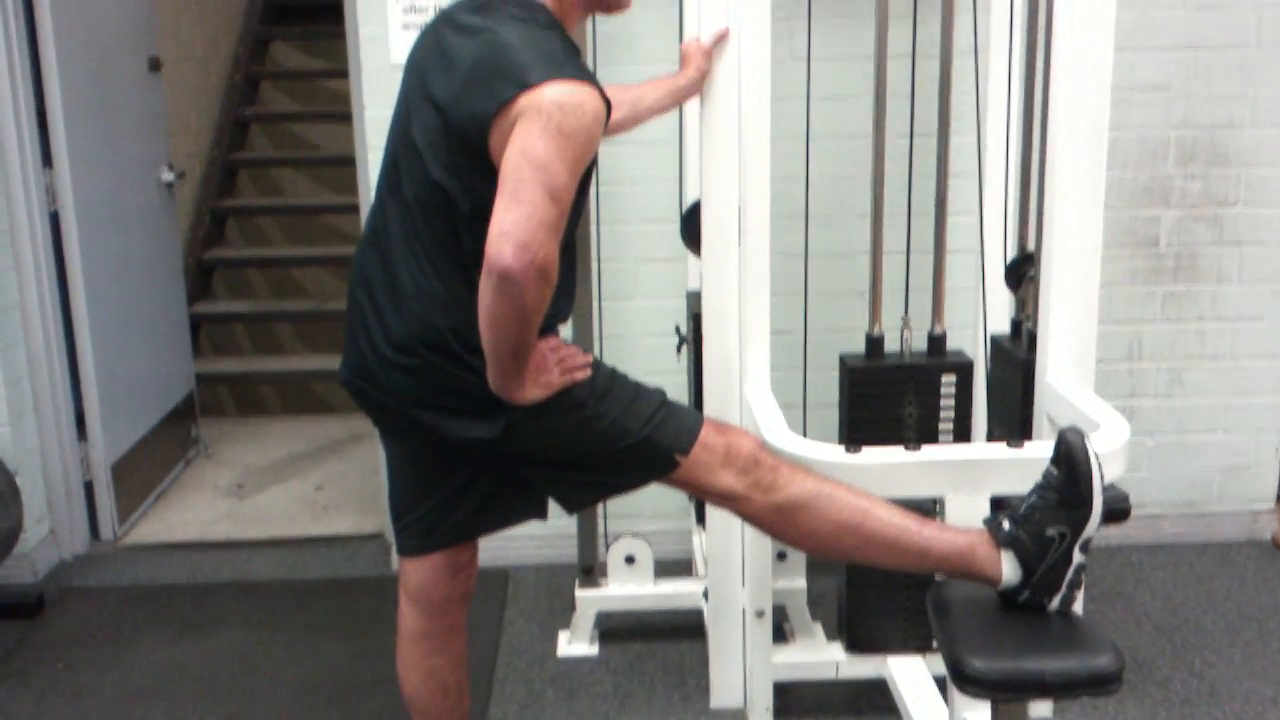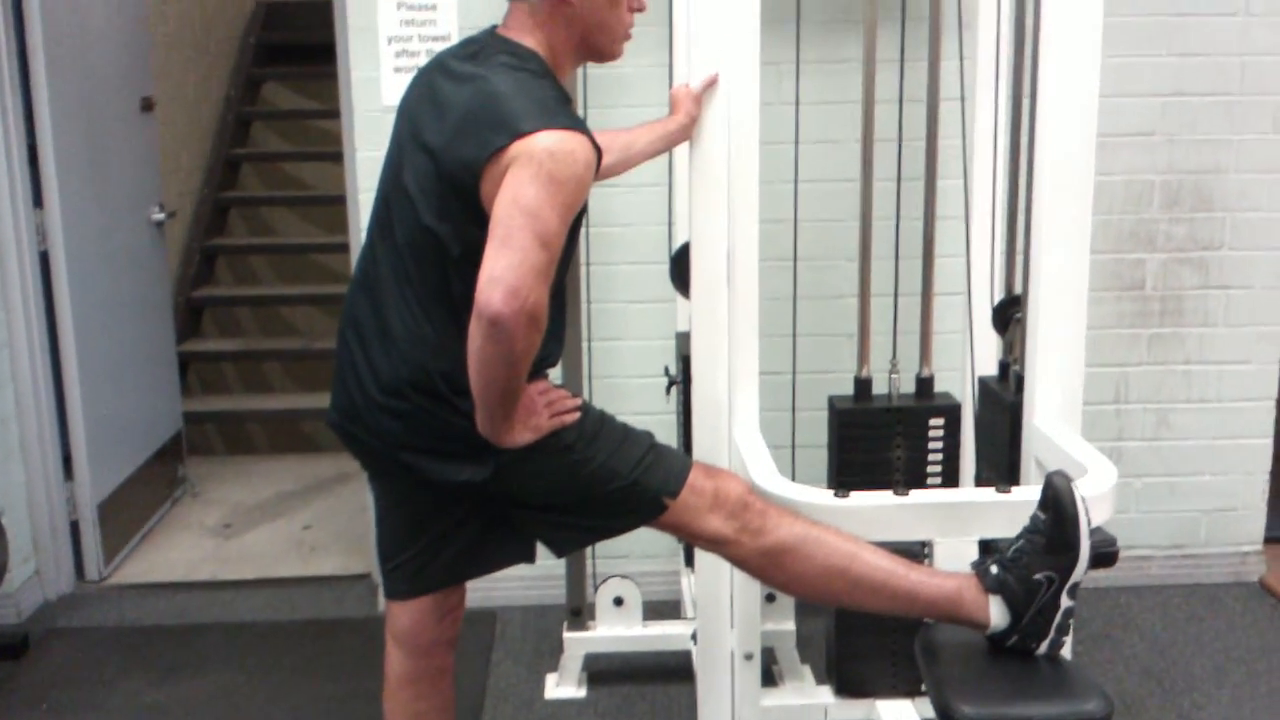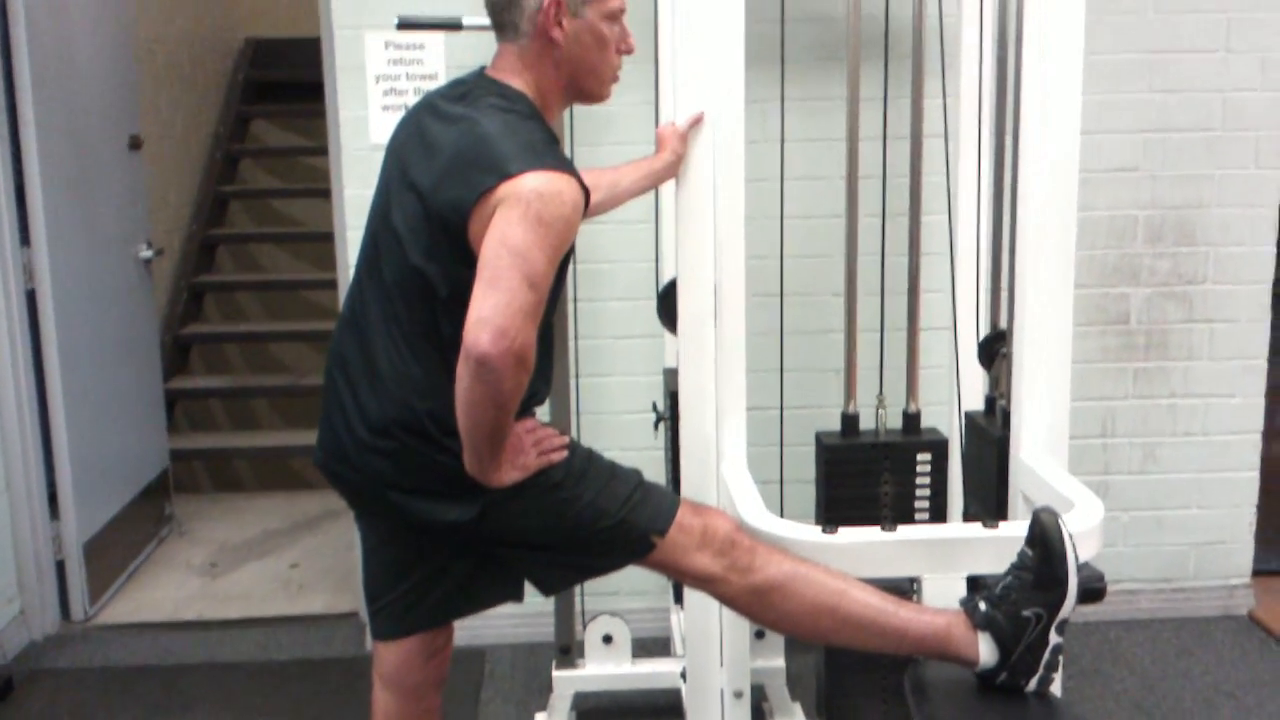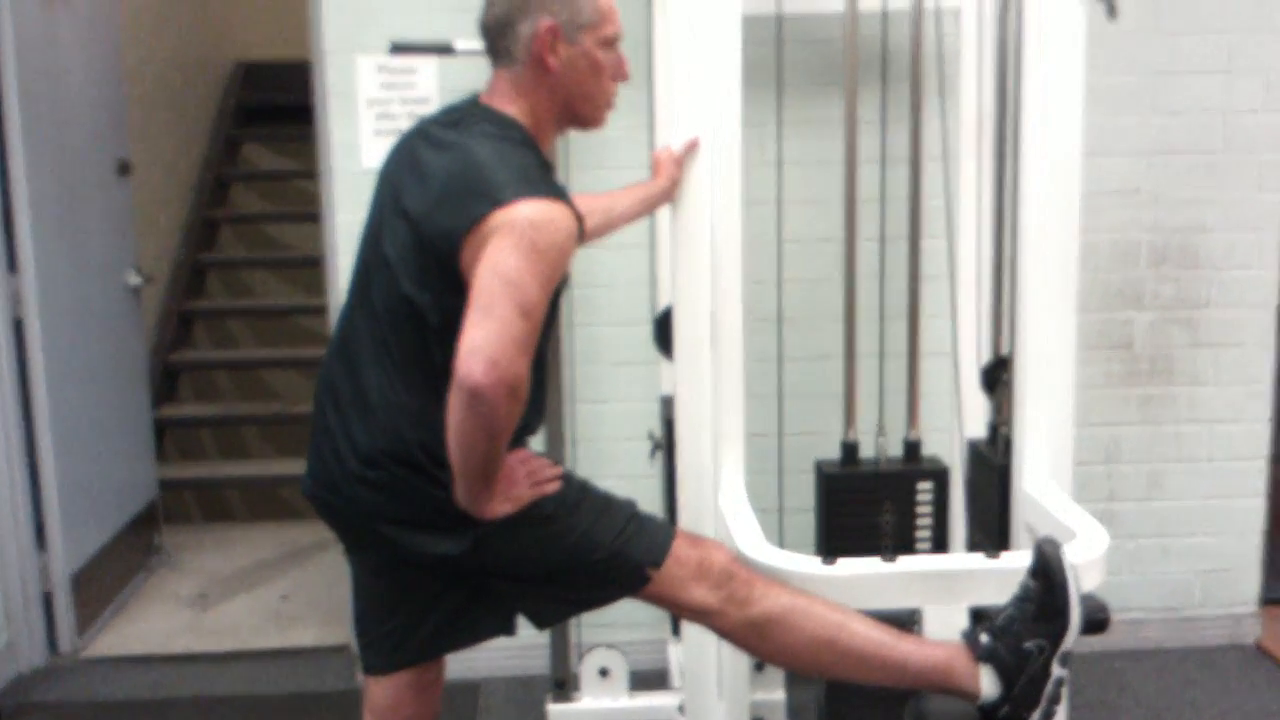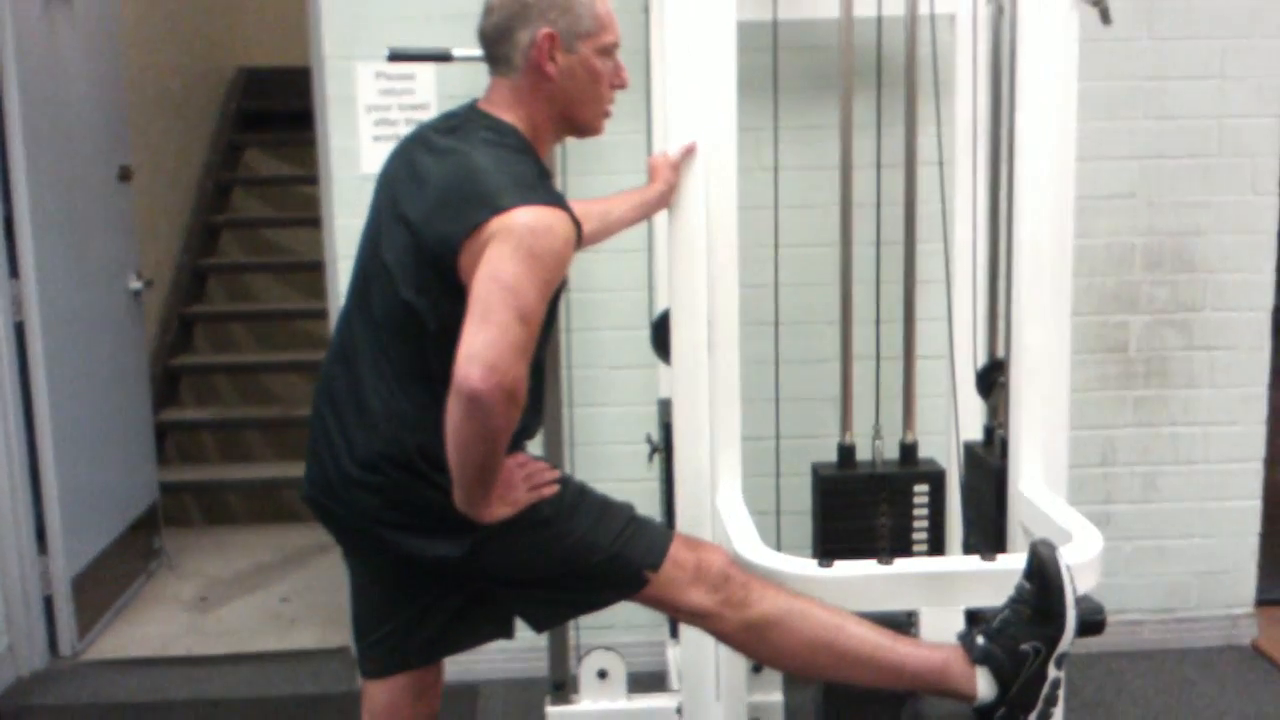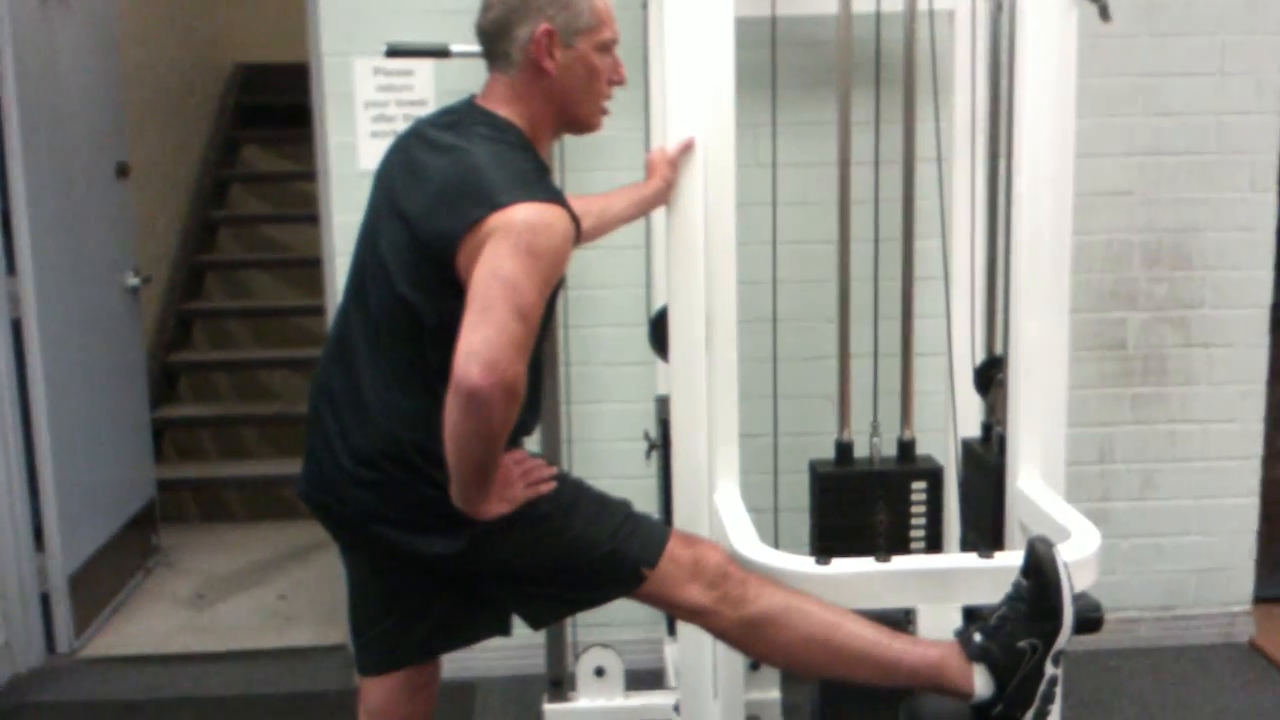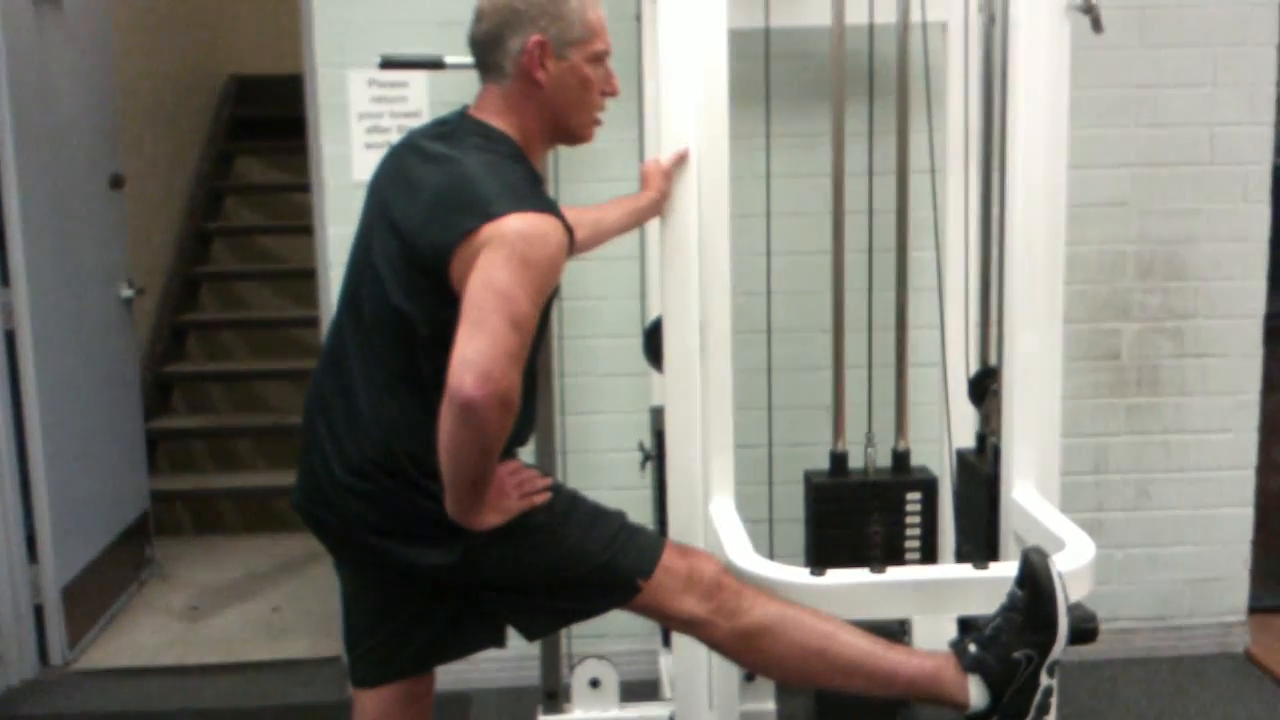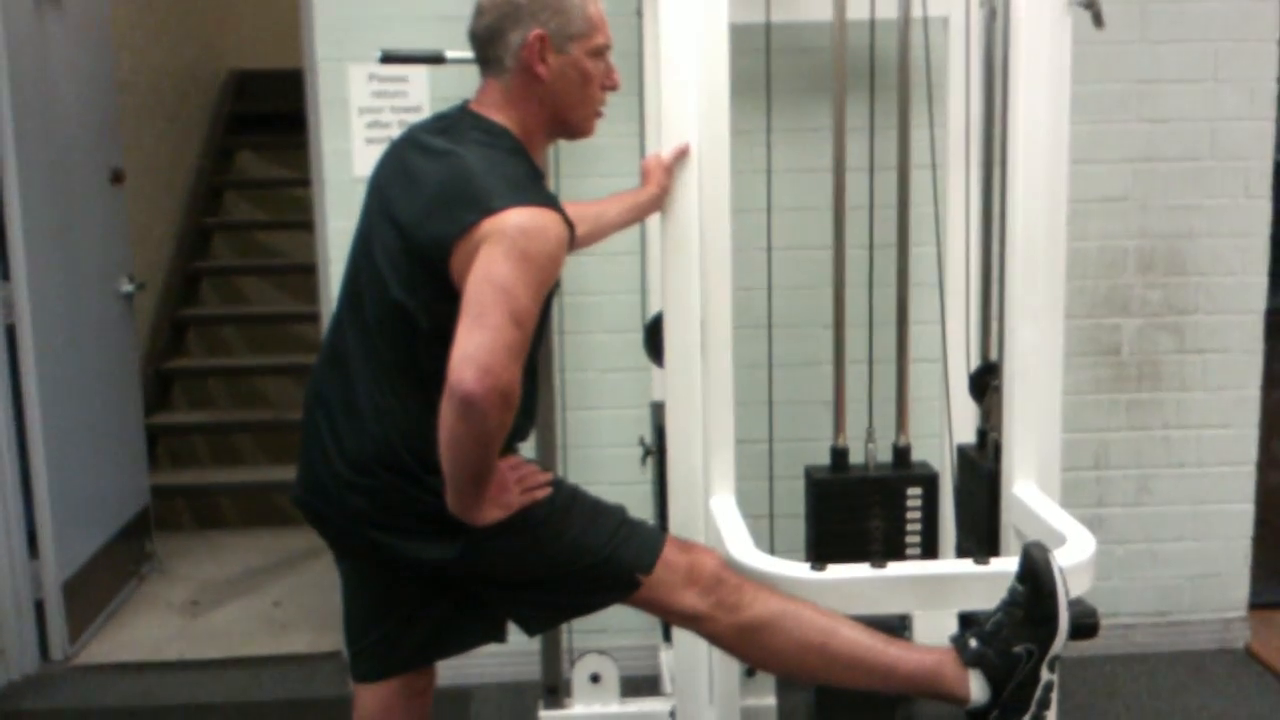
dt=0.3s
person 1, frame 1
right shoulder: (552, 90)
right elbow: (518, 260)
left wrist: (680, 87)
right wrist: (511, 376)
left hip: (397, 362)
right hip: (474, 366)
left knee: (433, 587)
right knee: (736, 467)
right ankle: (1006, 559)
person 1, frame 2
left shoulder: (458, 68)
right shoulder: (545, 141)
right elbow: (508, 306)
left wrist: (671, 130)
right wrist: (498, 421)
left hip: (388, 406)
right hip: (465, 416)
left knee: (419, 634)
right knee: (724, 509)
right ankle: (992, 604)
person 1, frame 3
left shoulder: (446, 110)
right shoulder: (532, 179)
right elbow: (495, 348)
left wrist: (657, 169)
right wrist: (487, 461)
left hip: (374, 446)
right hip: (449, 453)
right knee: (715, 549)
right ankle: (980, 639)
person 1, frame 4
left shoulder: (438, 138)
right shoulder: (525, 206)
right elbow: (488, 378)
left wrist: (653, 192)
right wrist: (477, 494)
left hip: (364, 479)
right hip: (441, 489)
right knee: (711, 581)
person 1, frame 5
left shoulder: (437, 143)
right shoulder: (524, 211)
right elbow: (486, 383)
left wrist: (650, 199)
right wrist: (475, 498)
left hip: (362, 480)
right hip: (437, 489)
right knee: (707, 583)
person 1, frame 6
left shoulder: (434, 139)
right shoulder: (523, 209)
right elbow: (485, 380)
left wrist: (649, 194)
right wrist: (473, 494)
left hip: (359, 478)
right hip: (434, 489)
right knee: (707, 581)
person 1, frame 7
left shoulder: (427, 150)
right shoulder: (514, 219)
right elbow: (479, 391)
left wrist: (642, 206)
right wrist: (469, 505)
left hip: (354, 489)
right hip: (430, 499)
right knee: (700, 592)
person 1, frame 8
left shoulder: (428, 144)
right shoulder: (516, 214)
right elbow: (479, 385)
left wrist: (644, 200)
right wrist: (469, 500)
left hip: (352, 483)
right hip: (434, 493)
right knee: (701, 586)
